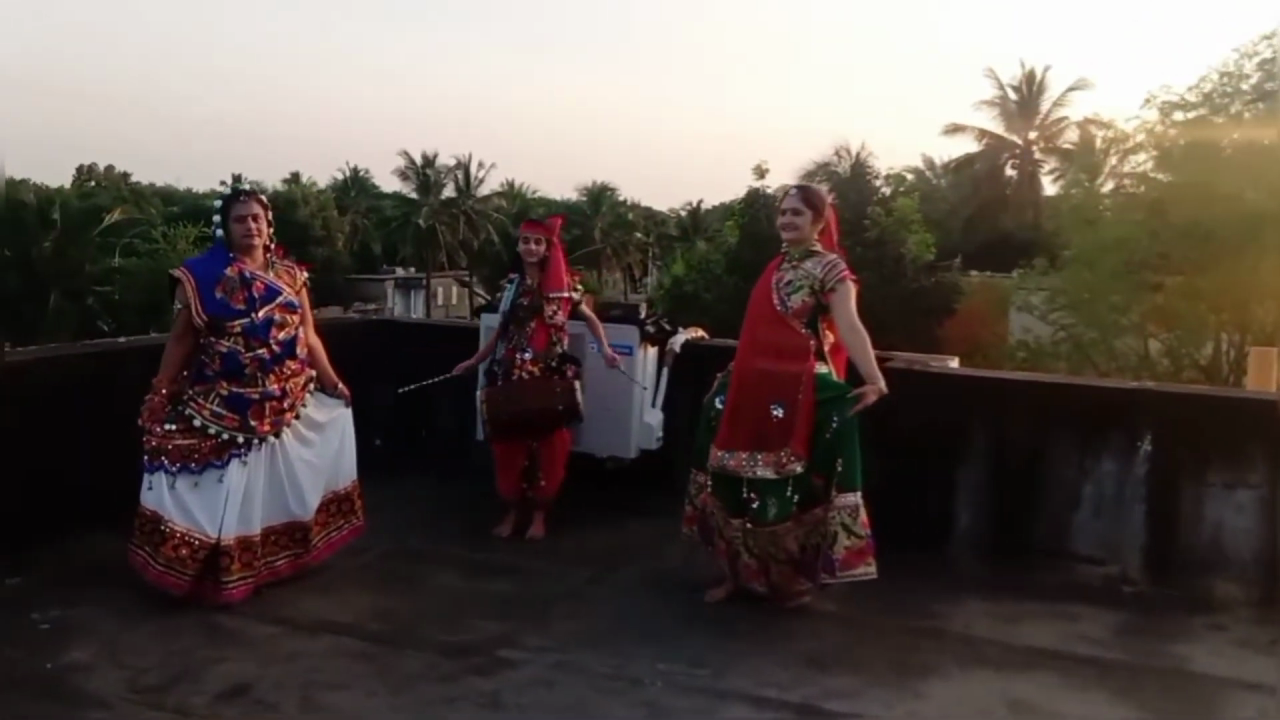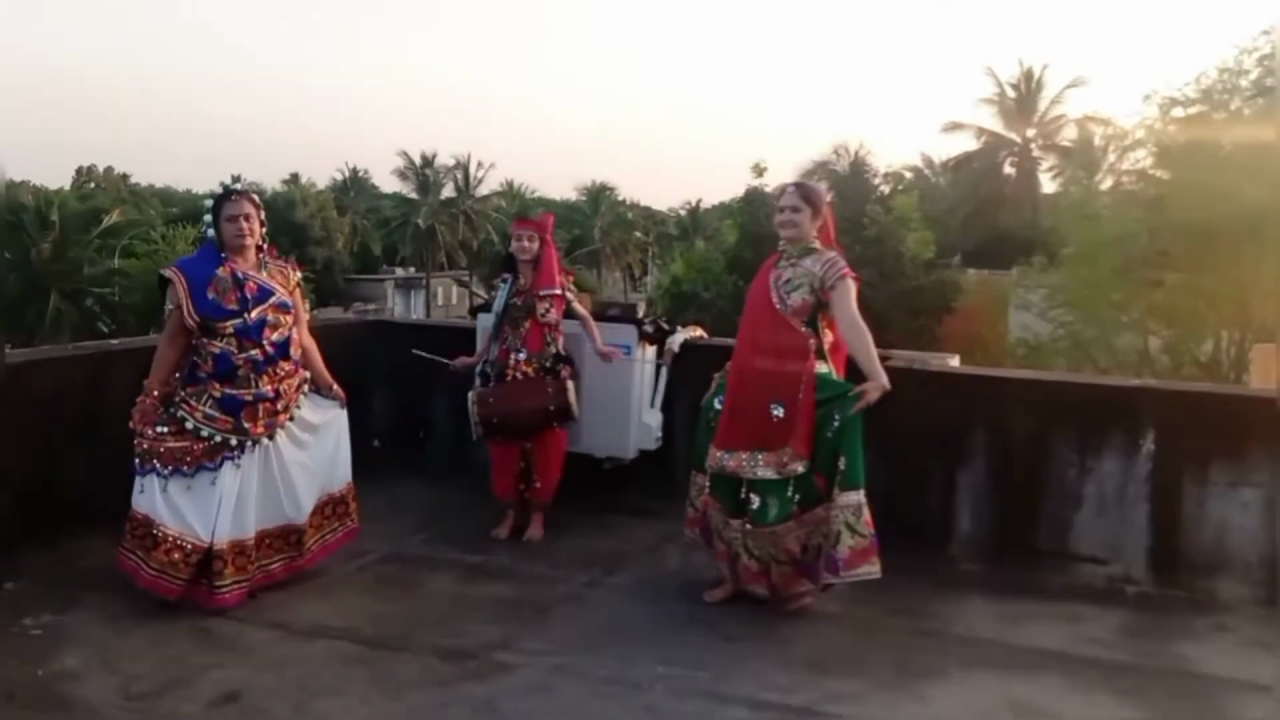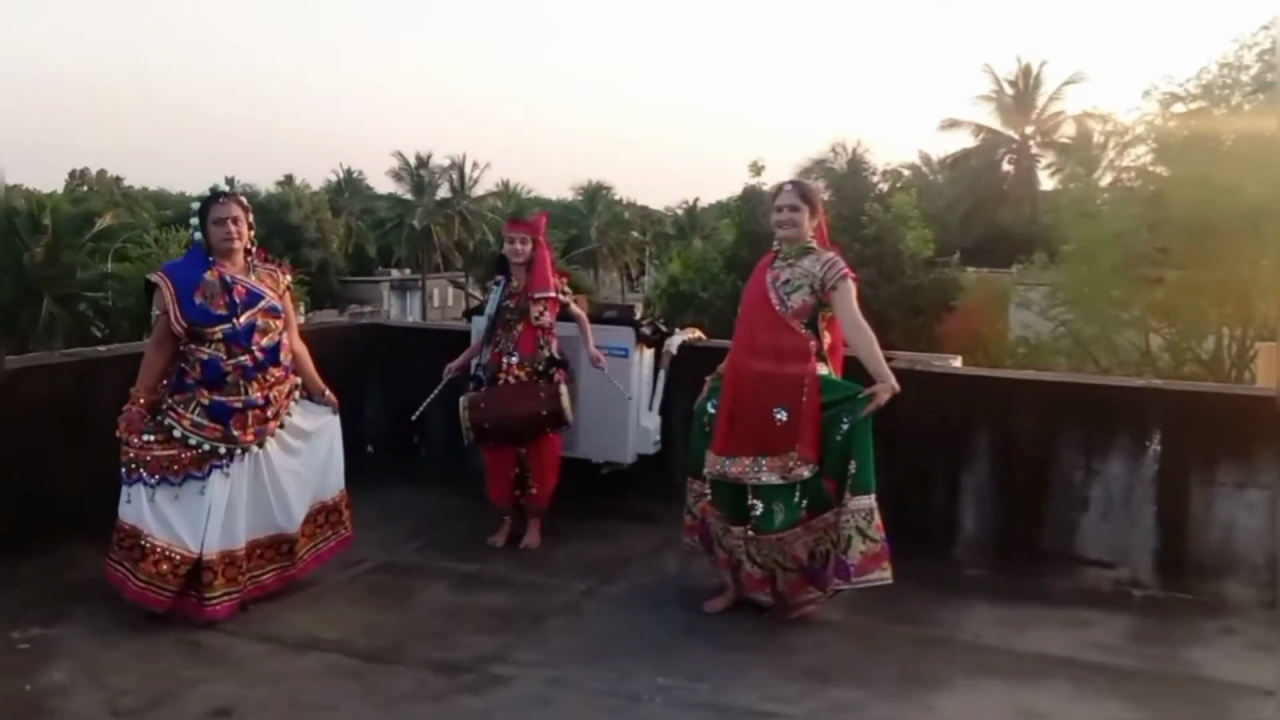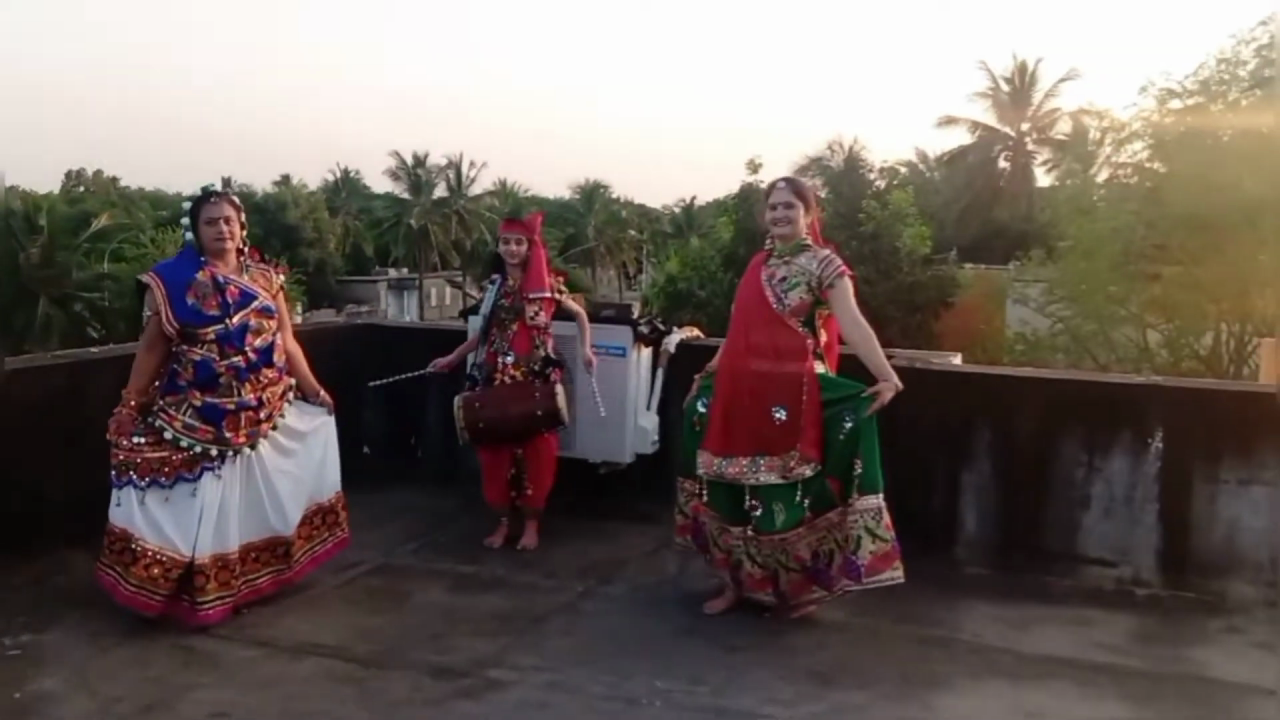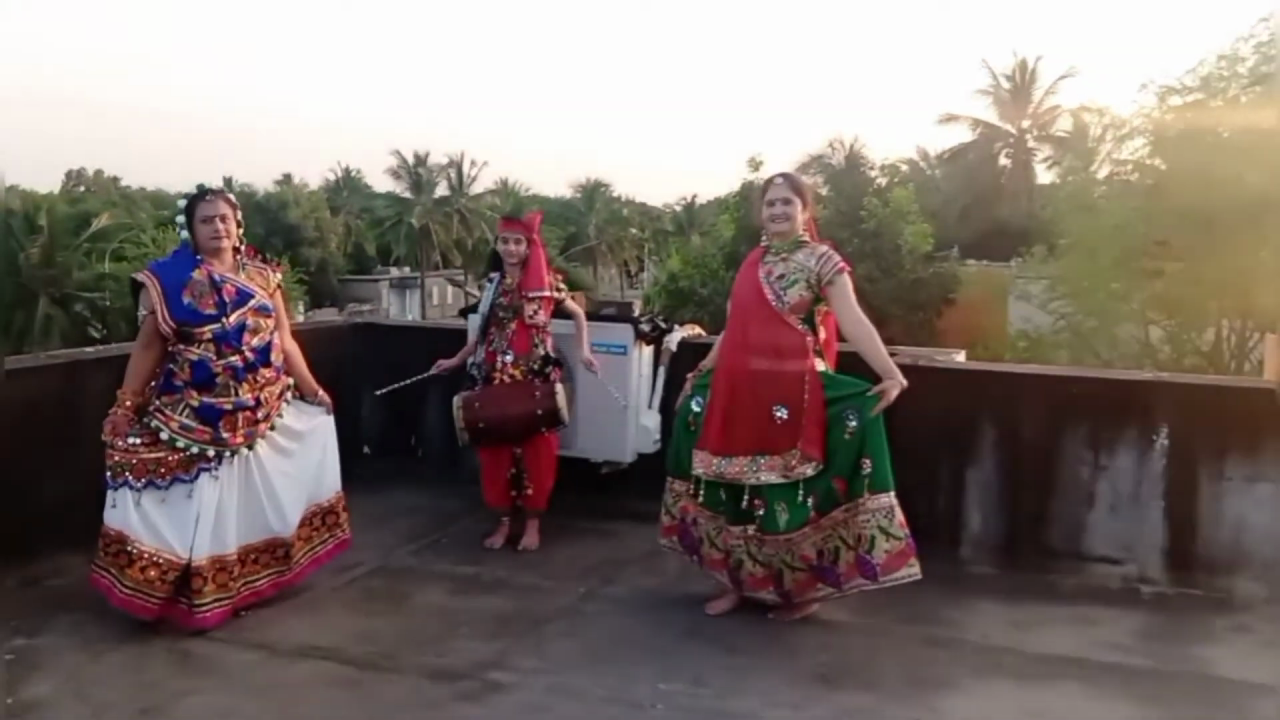
dt=0.2s
person 1, frame 1
left shoulder: (830, 268)
right shoulder: (775, 267)
left elbow: (849, 327)
left wrist: (874, 379)
right wrist: (732, 375)
left hip: (800, 391)
right hip: (755, 388)
left knee: (792, 483)
right knee: (743, 479)
left ankle: (795, 577)
right ankle: (741, 571)
person 1, frame 2
left shoulder: (829, 265)
right shoulder: (771, 265)
left elbow: (850, 324)
left wrist: (876, 376)
right wrist: (727, 375)
left hip: (799, 389)
right hip: (752, 387)
left knee: (792, 481)
right knee: (742, 478)
left ankle: (796, 579)
right ankle: (740, 572)
person 1, frame 3
left shoulder: (827, 266)
right shoulder: (765, 266)
left elbow: (853, 325)
left wrist: (884, 377)
right wrist: (719, 376)
left hip: (798, 393)
right hip: (749, 391)
left knee: (793, 486)
right knee: (739, 486)
left ankle: (798, 587)
right ankle: (740, 579)
person 1, frame 4
left shoulder: (823, 264)
right shoulder: (757, 264)
left elbow: (851, 325)
left wrist: (886, 376)
right wrist: (708, 375)
left hip: (794, 393)
right hip: (742, 391)
left knee: (791, 486)
right knee: (736, 485)
left ankle: (798, 588)
right ankle: (739, 580)
person 1, frame 5
left shoulder: (821, 260)
right shoulder: (752, 262)
left elbow: (853, 322)
left wrist: (890, 373)
right wrist: (702, 374)
left hip: (793, 390)
right hip: (740, 390)
left knee: (793, 486)
right knee: (736, 485)
left ankle: (801, 588)
right ankle: (740, 580)
person 2, frame 1
left shoulder: (290, 275)
right shoulder: (202, 276)
left elbow: (308, 336)
right elbow: (181, 339)
left wrist: (332, 383)
right wrist: (159, 396)
left hip: (284, 404)
right hip: (222, 407)
left knee: (276, 486)
right knee: (224, 489)
left ankle: (272, 562)
right ankle: (223, 572)
person 2, frame 2
left shoulder: (284, 275)
right shoulder: (194, 276)
left elbow: (302, 337)
right elbow: (173, 340)
left wrist: (326, 384)
right wrist: (151, 398)
left hip: (278, 405)
right hip: (215, 408)
left knee: (270, 490)
right knee: (220, 492)
left ankle: (265, 566)
right ankle: (217, 576)
person 2, frame 3
left shoulder: (273, 278)
right shoulder: (181, 280)
left elbow: (292, 341)
right elbow: (161, 346)
left wrist: (318, 389)
right wrist: (138, 406)
left hip: (269, 412)
right hip: (204, 416)
left knee: (260, 498)
right knee: (208, 501)
left ankle: (255, 577)
right ankle: (205, 589)
person 2, frame 4
left shoulder: (266, 278)
right shoulder: (172, 281)
left elbow: (286, 342)
right elbow: (152, 348)
left wrist: (313, 390)
right wrist: (129, 409)
left hip: (262, 415)
right hip: (196, 419)
left knee: (252, 502)
right knee: (199, 505)
left ankle: (248, 582)
right ankle: (197, 594)
person 2, frame 5
left shoulder: (262, 277)
right shoulder: (167, 279)
left elbow: (283, 341)
right elbow: (148, 347)
left wrist: (312, 390)
right wrist: (125, 408)
left hip: (259, 414)
right hip: (192, 419)
left knee: (250, 504)
right knee: (195, 507)
left ankle: (243, 586)
right ankle: (190, 598)
person 3, frame 1
left shoulder: (563, 284)
right shoulder: (511, 284)
left elbow: (589, 318)
right elbow: (503, 330)
left wrist: (606, 350)
right wrist: (475, 360)
left hip: (550, 374)
right hip: (511, 372)
left knee: (548, 443)
right knee: (509, 442)
left ankle: (539, 514)
right ankle: (511, 511)
person 3, frame 2
left shoulder: (556, 282)
right shoulder: (504, 283)
left elbow: (582, 315)
left wrist: (598, 345)
right wrist: (476, 359)
left hip: (545, 373)
right hip: (507, 372)
left knee: (544, 443)
right knee: (506, 442)
left ankle: (537, 516)
right ankle: (509, 513)
person 3, frame 3
left shoulder: (551, 284)
right shoulder: (498, 286)
left elbow: (579, 316)
left wrist: (590, 350)
right wrist: (462, 361)
left hip: (540, 377)
right hip: (501, 376)
left knee: (538, 450)
right knee: (501, 447)
left ankle: (534, 523)
right ankle: (505, 520)
person 3, frame 4
left shoulder: (547, 284)
right shoulder: (494, 285)
left elbow: (579, 314)
left wrist: (586, 352)
right wrist: (452, 358)
left hip: (535, 378)
right hip: (496, 376)
left knee: (534, 449)
right knee: (496, 448)
left ankle: (531, 524)
right ankle: (502, 521)
person 3, frame 5
left shoulder: (546, 282)
right shoulder: (492, 283)
left elbow: (577, 314)
left wrist: (584, 352)
right wrist: (458, 359)
left hip: (535, 377)
right hip: (495, 376)
left knee: (534, 448)
right knee: (496, 448)
left ankle: (532, 524)
right ankle: (503, 521)
